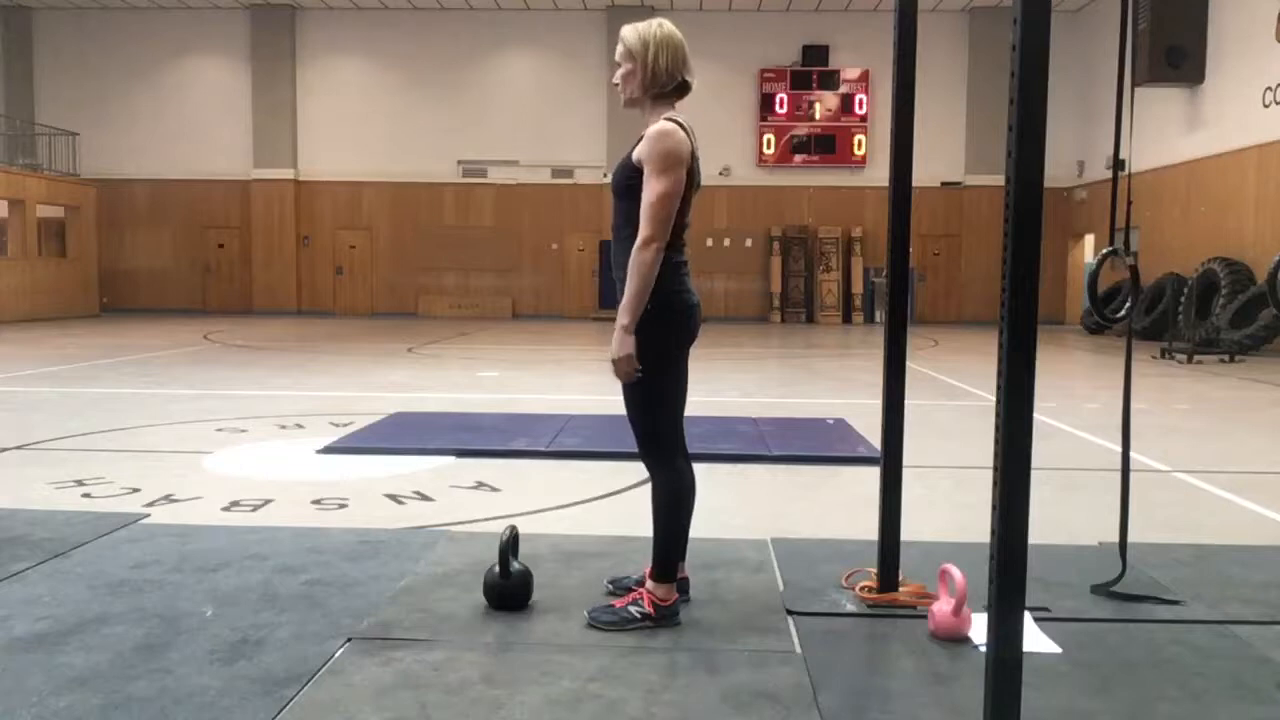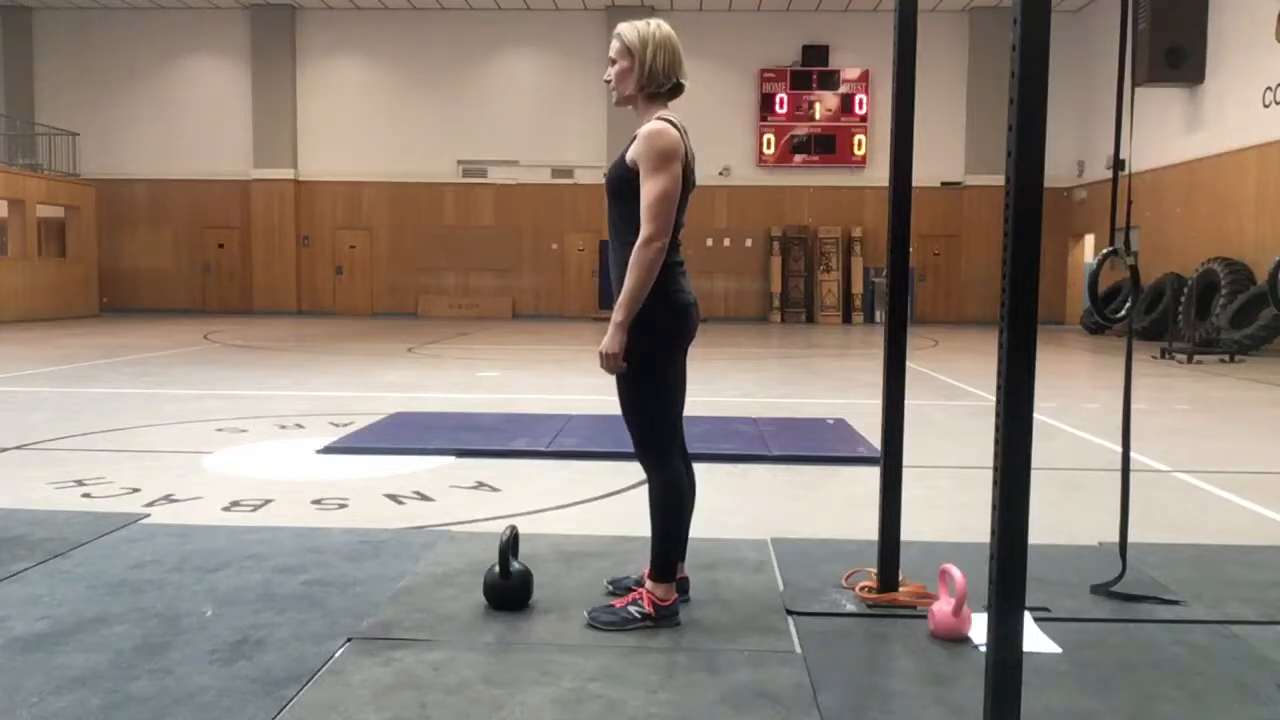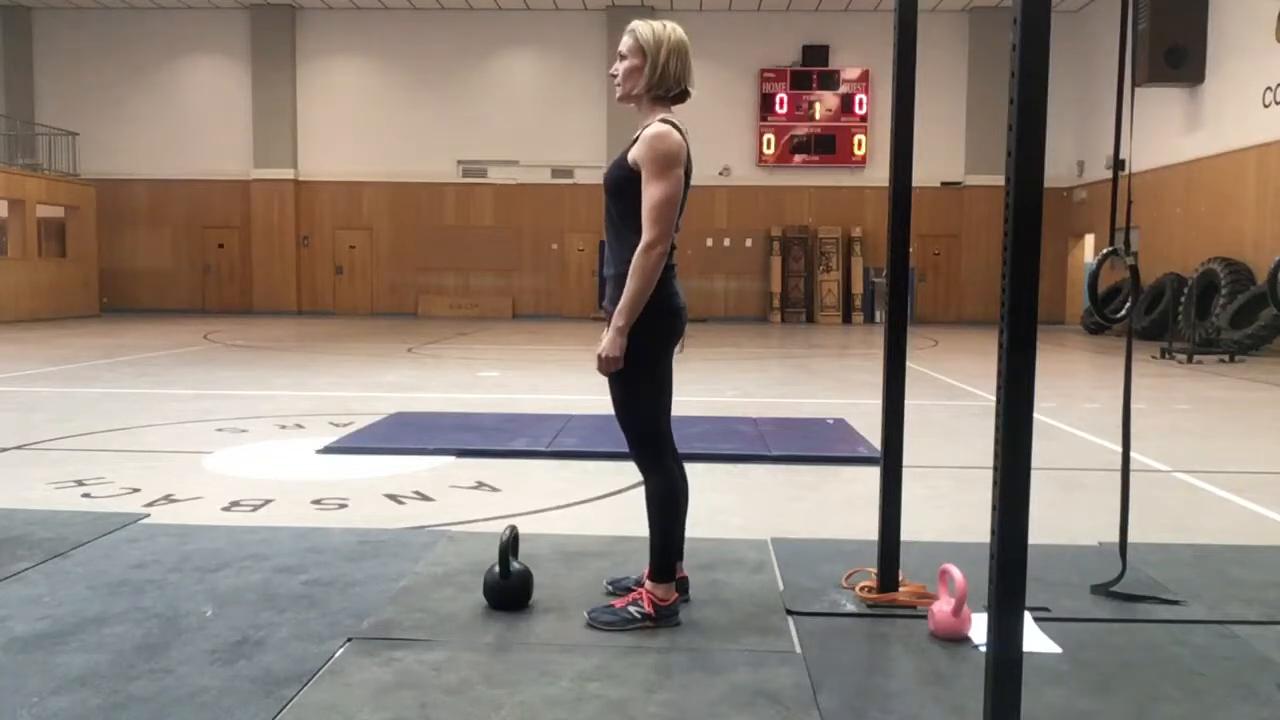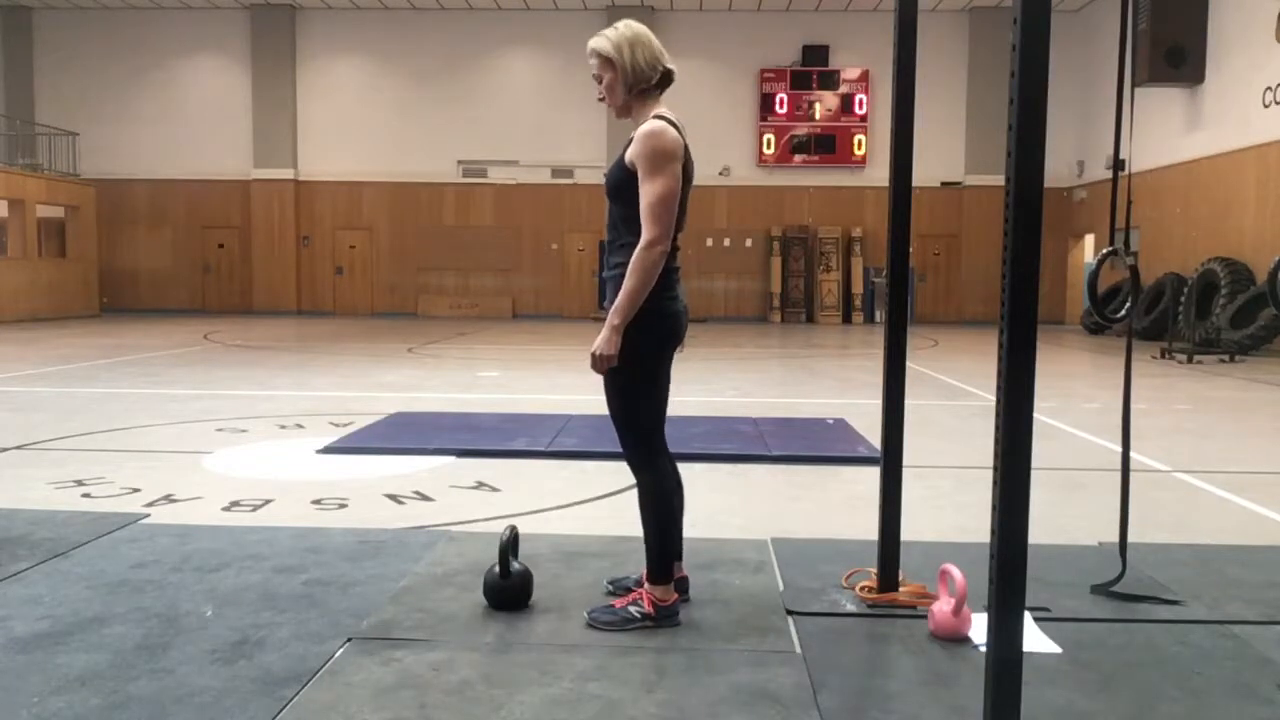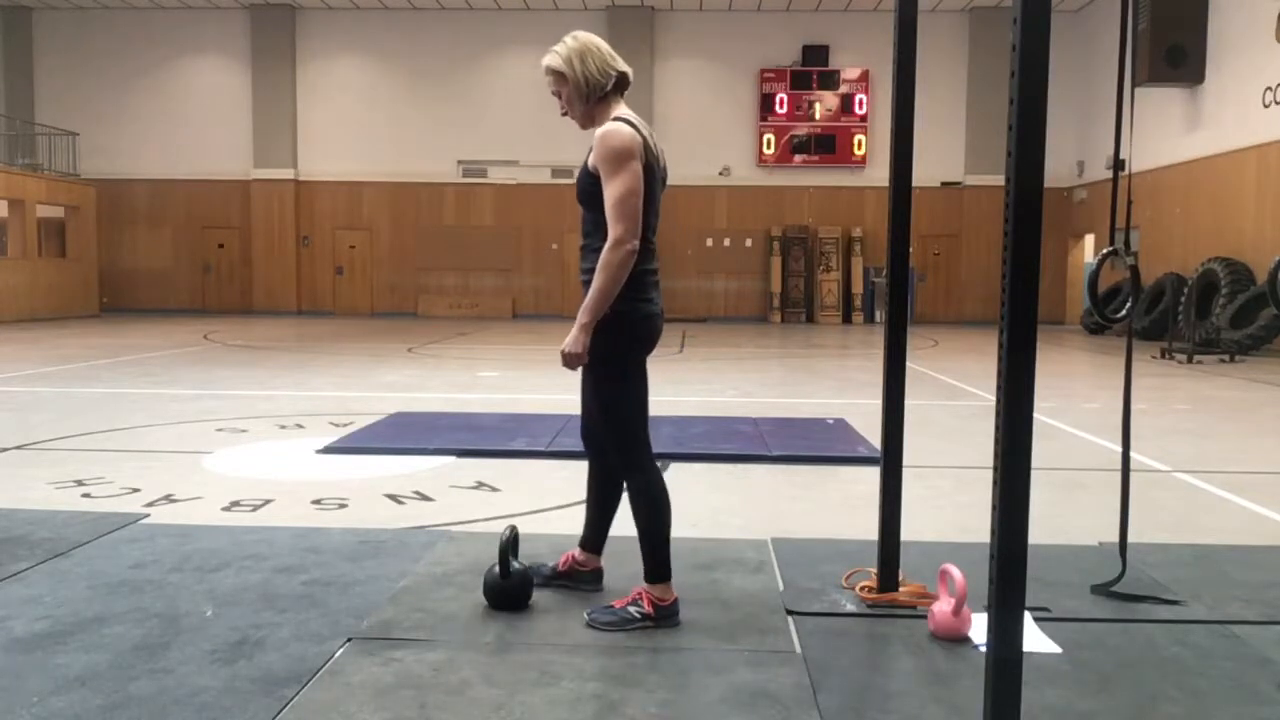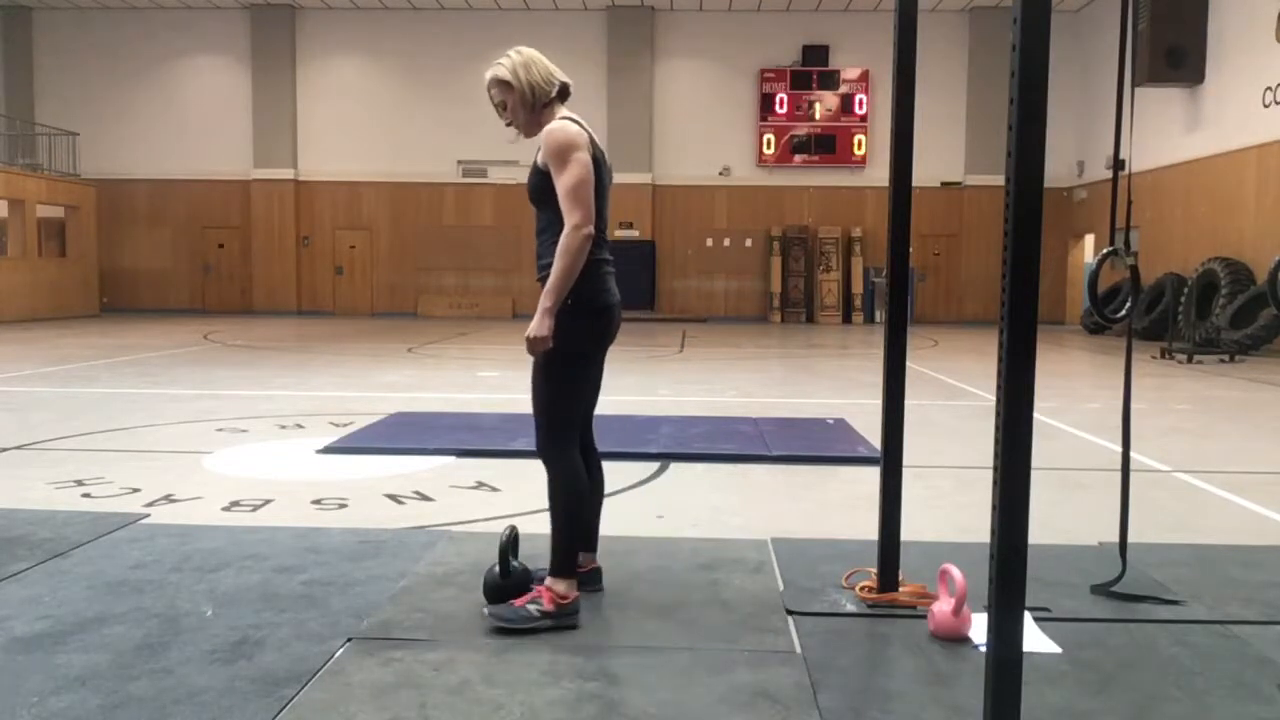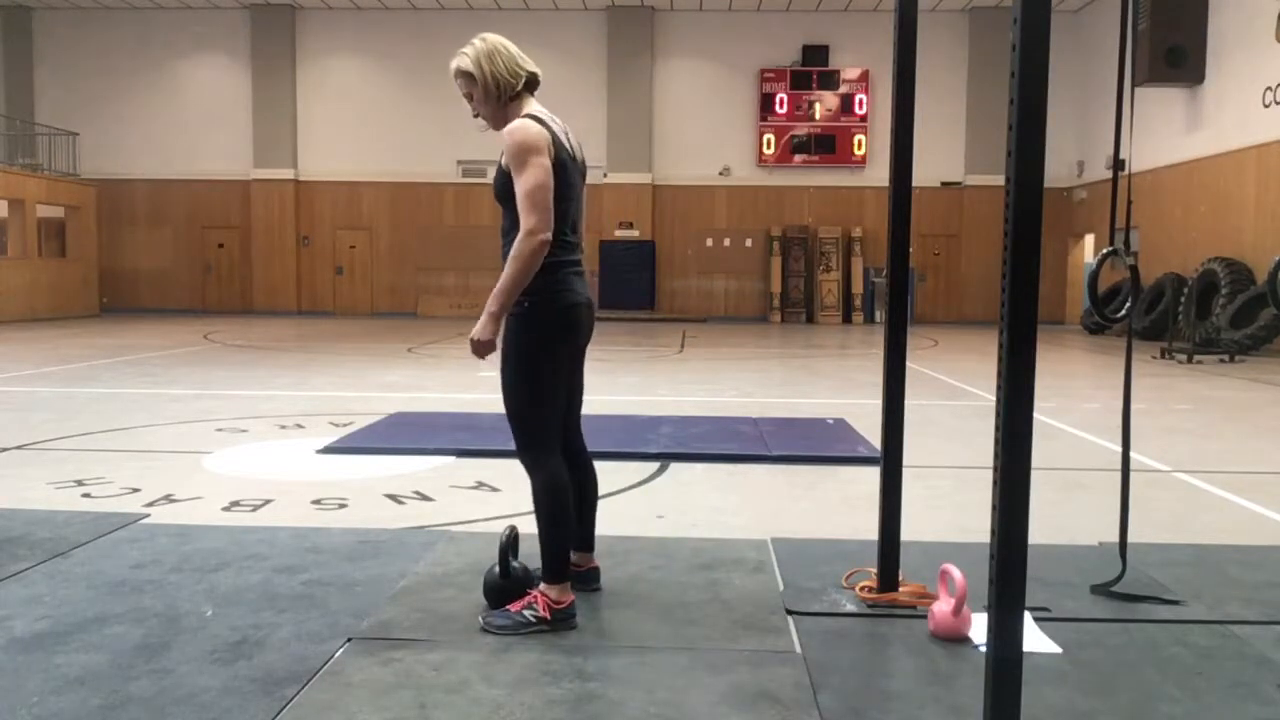
dt=0.7s
person 1, frame 1
left shoulder: (664, 134)
right shoulder: (663, 133)
left elbow: (651, 240)
left wrist: (624, 328)
left hip: (657, 312)
right hip: (662, 309)
left knee: (661, 451)
right knee: (666, 448)
left ankle: (660, 595)
right ankle: (668, 572)
person 1, frame 2
left shoulder: (656, 133)
right shoulder: (662, 132)
left elbow: (652, 239)
left wrist: (619, 324)
left hip: (653, 312)
right hip: (665, 307)
left knee: (658, 452)
right knee: (666, 449)
left ankle: (660, 594)
right ankle: (669, 571)
person 1, frame 3
left shoulder: (660, 136)
right shoulder: (654, 134)
left elbow: (654, 243)
left wrist: (618, 327)
left hip: (644, 314)
right hip: (646, 310)
left knee: (652, 452)
right knee: (657, 449)
left ankle: (660, 596)
right ankle: (667, 572)
person 1, frame 4
left shoulder: (654, 133)
right shoulder: (655, 132)
left elbow: (653, 242)
left wrist: (613, 326)
left hip: (643, 315)
right hip: (651, 310)
left knee: (644, 453)
right knee: (649, 449)
left ankle: (660, 595)
right ankle: (669, 570)
person 1, frame 5
left shoulder: (614, 134)
right shoulder: (630, 132)
left elbow: (622, 242)
left wrist: (584, 325)
left hip: (621, 314)
right hip: (628, 308)
left knee: (629, 451)
right knee: (601, 440)
left ankle: (659, 594)
right ankle: (586, 558)
person 1, frame 6
left shoulder: (560, 133)
right shoulder: (572, 136)
left elbow: (579, 228)
left wrist: (546, 311)
left hip: (578, 305)
right hip: (589, 302)
left knee: (557, 443)
right knee: (576, 438)
left ankle: (562, 590)
right ankle: (583, 559)
person 1, frame 7
left shoulder: (523, 132)
right shoulder: (556, 132)
left elbow: (535, 234)
left wrist: (491, 314)
left hip: (542, 308)
right hip: (572, 302)
left knee: (539, 449)
right knee: (566, 441)
left ankle: (555, 595)
right ankle: (581, 560)
